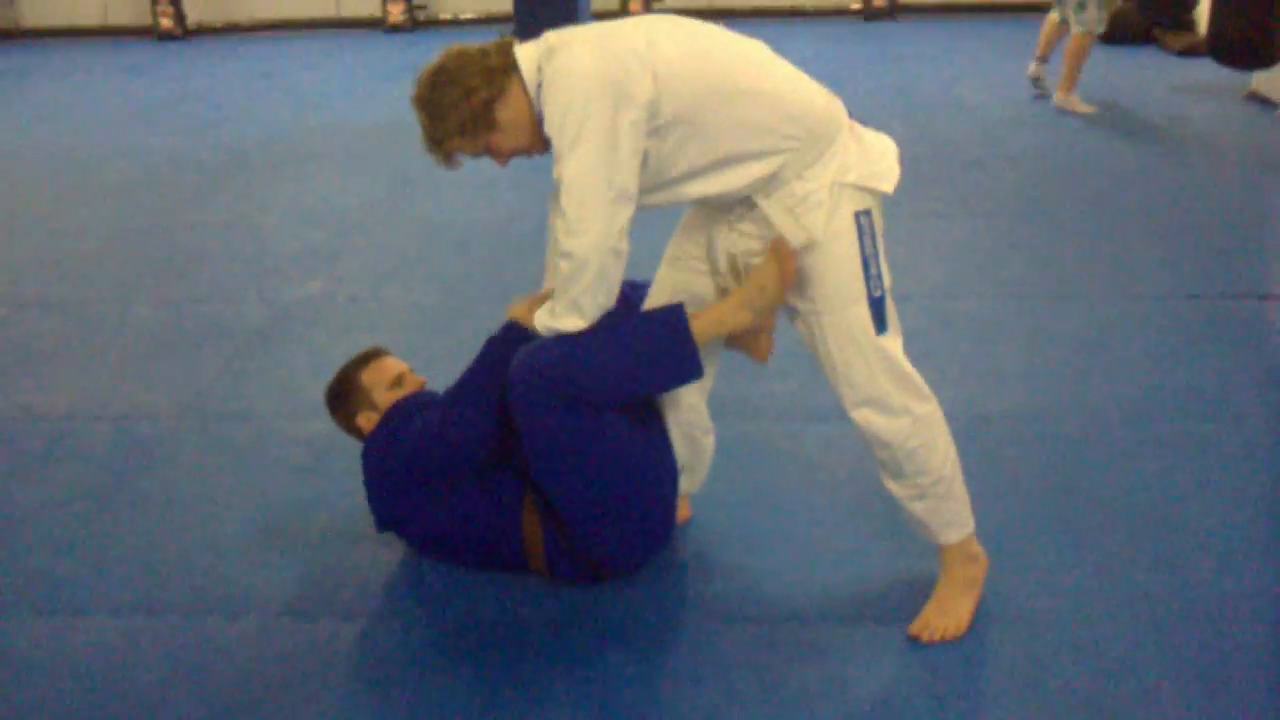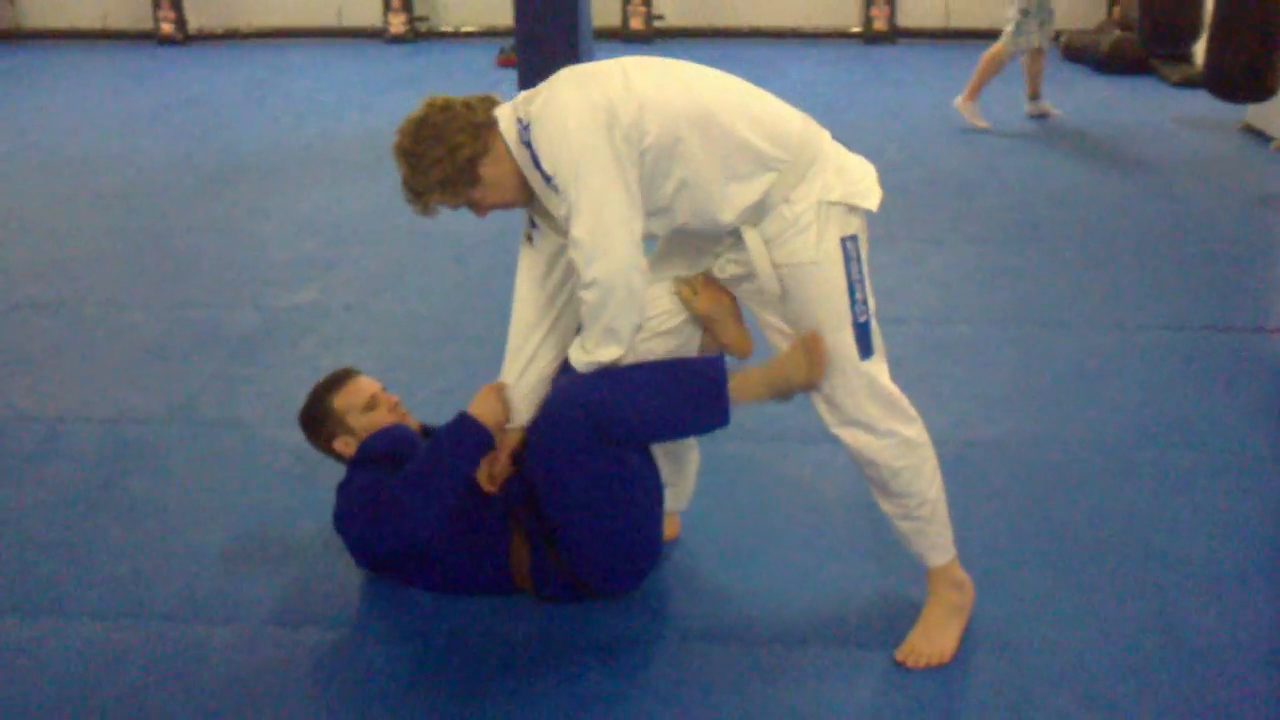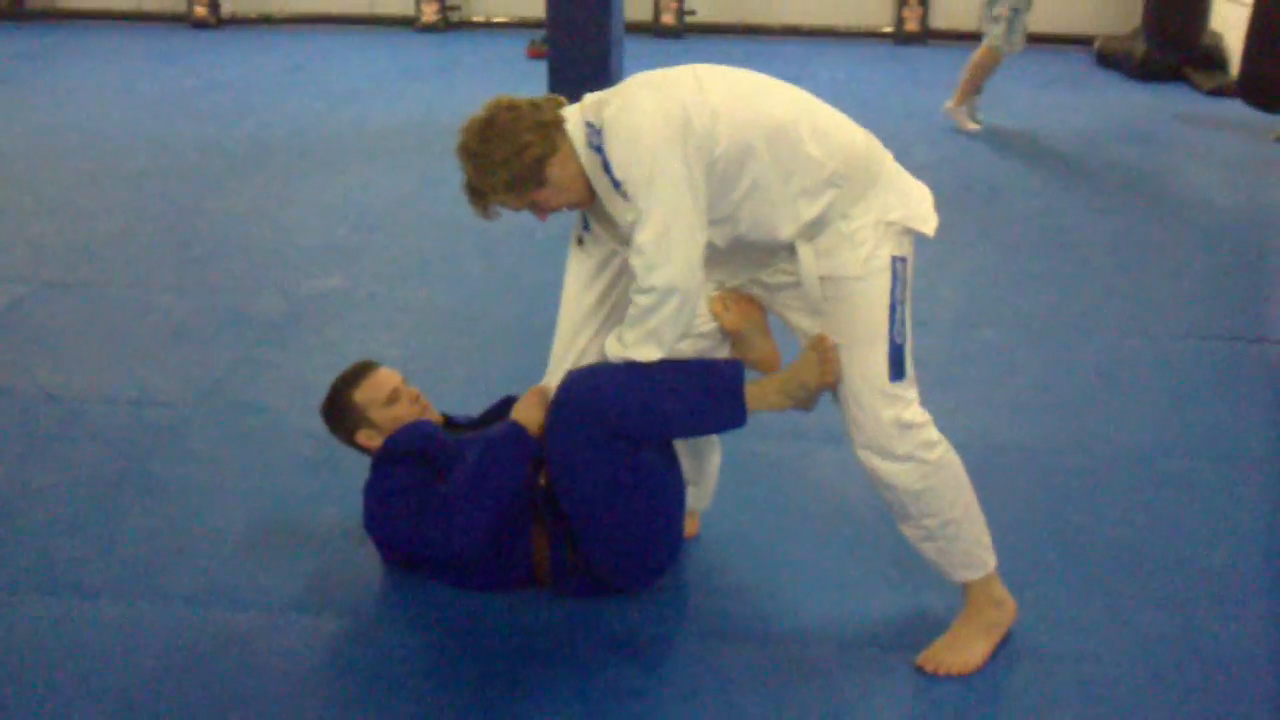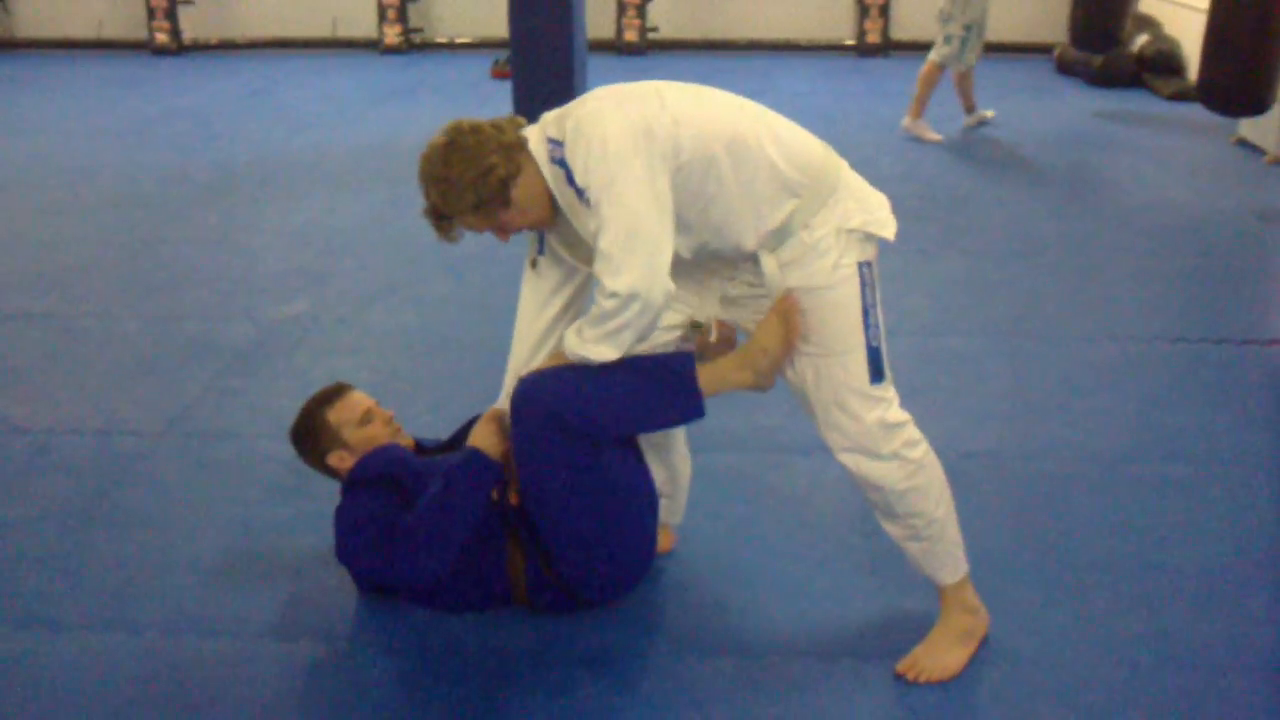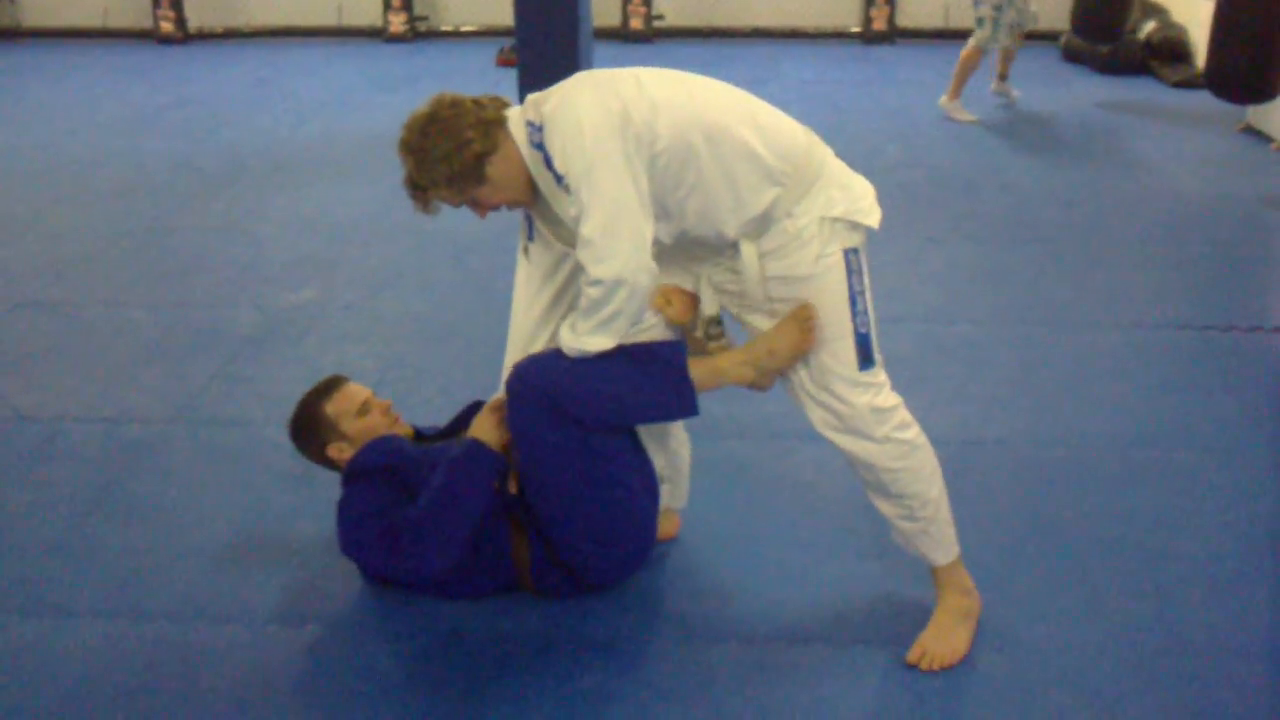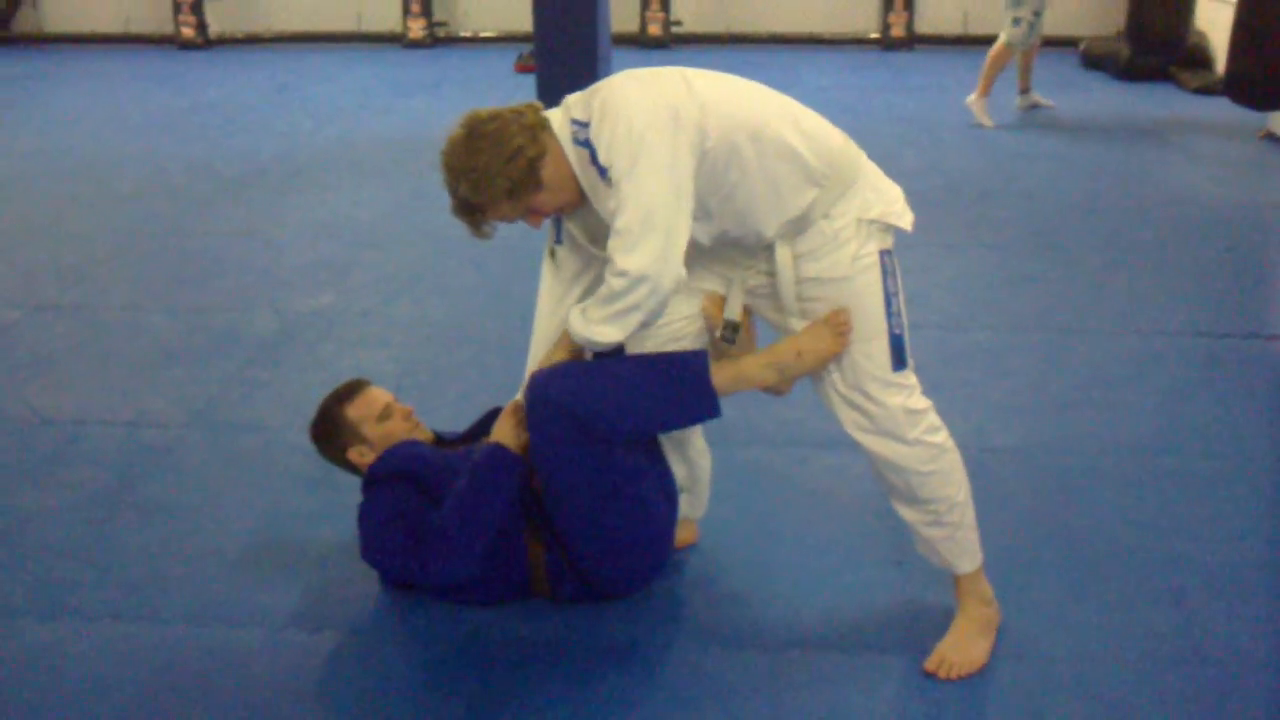
dt=0.5s
person 1, frame 1
left shoulder: (582, 83)
right shoulder: (560, 79)
left elbow: (595, 247)
right elbow: (576, 228)
left wrist: (550, 345)
left hip: (813, 180)
right hip: (737, 187)
left knee: (872, 384)
left ankle: (960, 553)
person 1, frame 2
left shoulder: (568, 123)
right shoulder: (540, 150)
left elbow: (612, 276)
right elbow: (543, 290)
left wrist: (583, 380)
right wrist: (515, 418)
left hip: (798, 202)
right hip: (716, 216)
left knee: (857, 400)
left ankle: (947, 580)
person 1, frame 3
left shoulder: (640, 131)
right shoulder: (592, 153)
left elbow: (668, 285)
right elbow: (591, 289)
left wrist: (611, 369)
left hip: (850, 218)
left knee: (884, 425)
right knee: (676, 357)
left ankle: (986, 597)
person 1, frame 4
left shoulder: (603, 143)
right shoulder: (552, 173)
left elbow: (636, 292)
right elbow: (547, 302)
left wrist: (564, 360)
left hip: (810, 230)
left knee: (864, 428)
left ankle: (961, 605)
right ankle: (655, 526)
person 1, frame 5
left shoulder: (578, 127)
right shoulder: (539, 154)
left elbow: (619, 277)
right elbow: (543, 287)
left wrist: (568, 359)
left hip: (797, 216)
left knee: (857, 410)
left ankle: (955, 588)
person 1, frame 6
left shoulder: (629, 123)
right shoulder: (574, 162)
left elbow: (645, 274)
right elbow: (567, 288)
left wrist: (569, 345)
left hip: (828, 220)
left knee: (885, 410)
left ankle: (976, 598)
person 2, frame 1
left shoulder: (433, 423)
right shoulder: (390, 458)
right elbow: (463, 426)
right wrist: (513, 331)
left hip: (637, 483)
right hip: (615, 518)
right knee: (535, 369)
right ankle: (736, 311)
person 2, frame 2
left shoulder: (425, 447)
right shoulder: (363, 504)
right elbow: (411, 518)
right wrist: (473, 428)
left hip: (610, 500)
right hip: (599, 550)
right knee: (575, 405)
left ankle: (715, 338)
right ankle: (766, 379)
person 2, frame 3
left shoulder: (452, 434)
right shoulder: (390, 497)
right elbow: (456, 527)
right wrist: (520, 432)
left hip: (643, 500)
right hip: (621, 543)
right knee: (585, 393)
right ankle: (783, 387)
person 2, frame 4
left shoulder: (424, 457)
right shoulder: (362, 521)
right elbow: (423, 559)
right wrist: (478, 460)
left hip: (615, 513)
right hip: (594, 559)
right knee: (542, 397)
left ankle: (710, 350)
right ankle: (739, 370)
person 2, frame 5
left shoulder: (422, 445)
right shoulder: (365, 512)
right elbow: (426, 553)
left wrist: (520, 441)
right wrist: (478, 450)
left hip: (620, 499)
right hip: (594, 541)
right knee: (536, 382)
right ankle: (739, 365)
person 2, frame 6
left shoulder: (439, 452)
right shoulder: (386, 517)
right elbow: (451, 558)
left wrist: (534, 438)
right wrist: (502, 453)
left hip: (633, 498)
right hip: (616, 545)
right knee: (552, 392)
left ankle: (727, 350)
right ankle: (762, 367)
